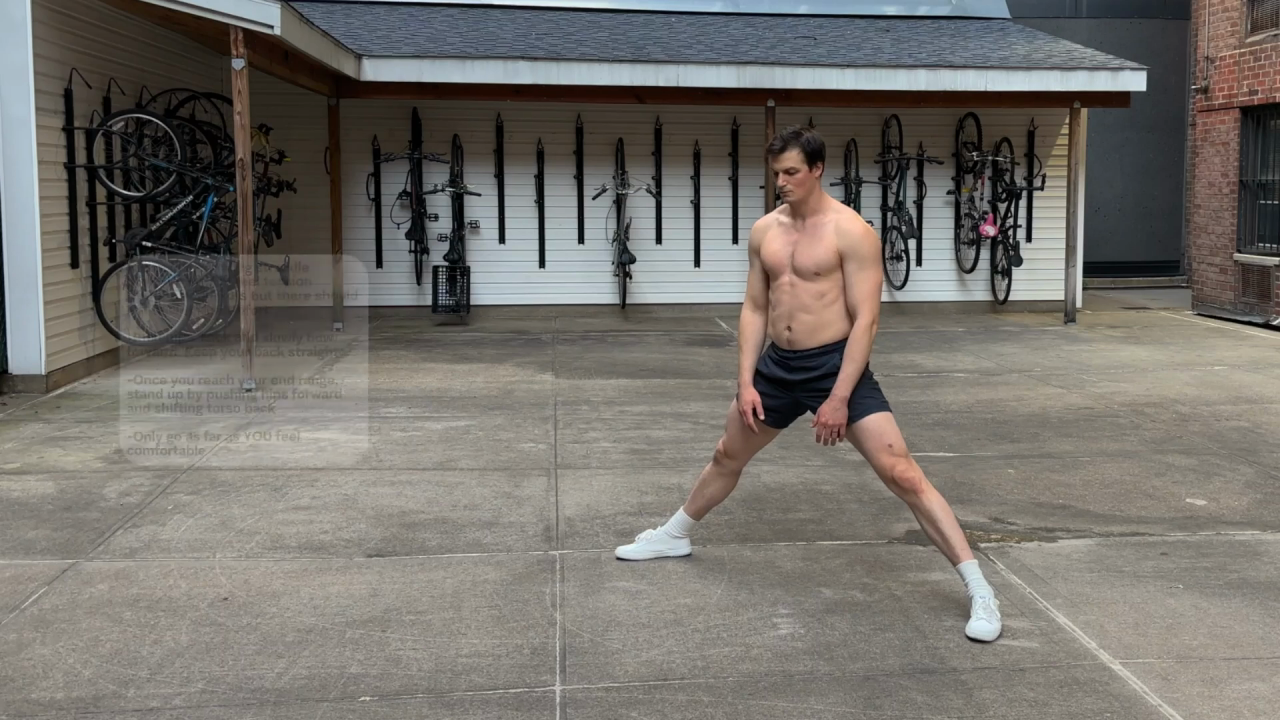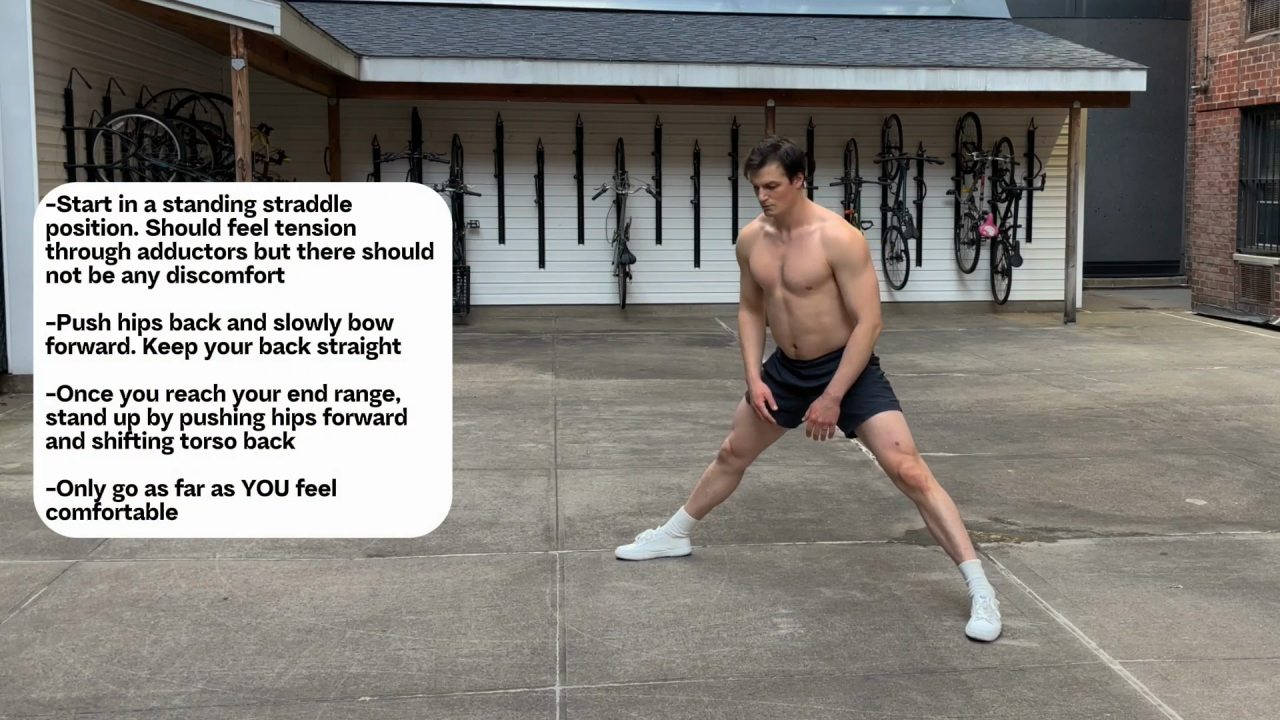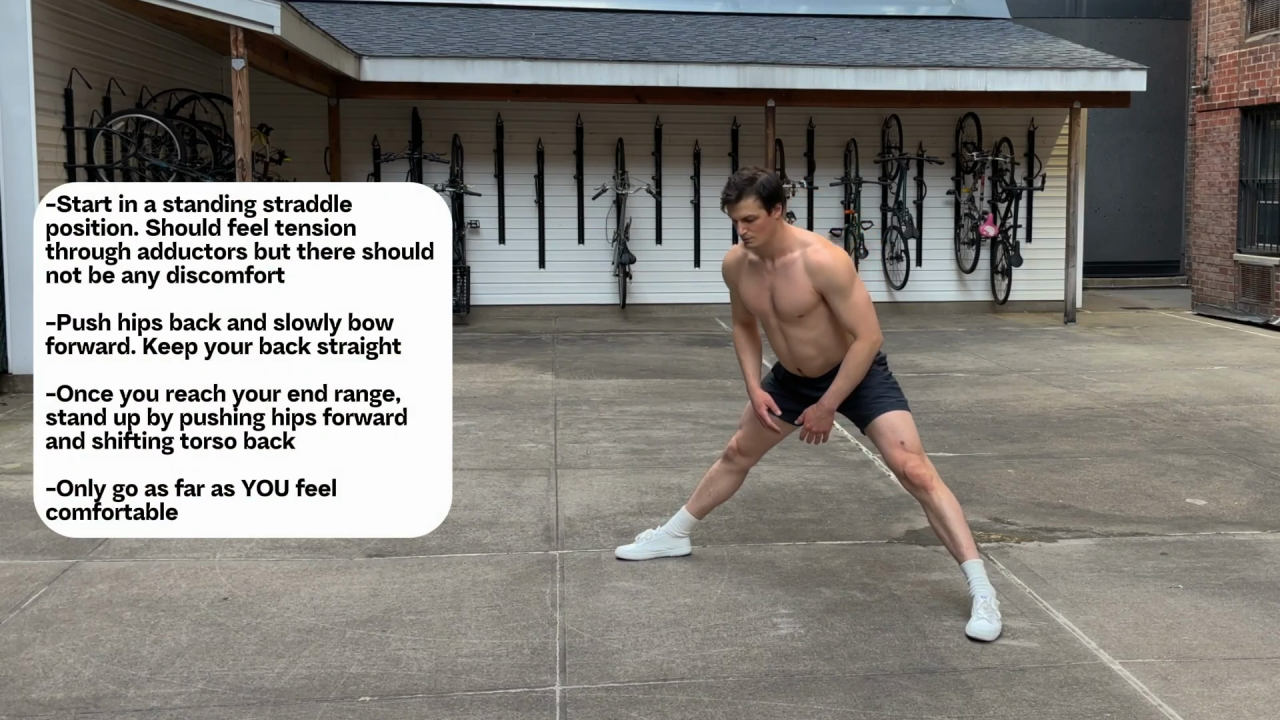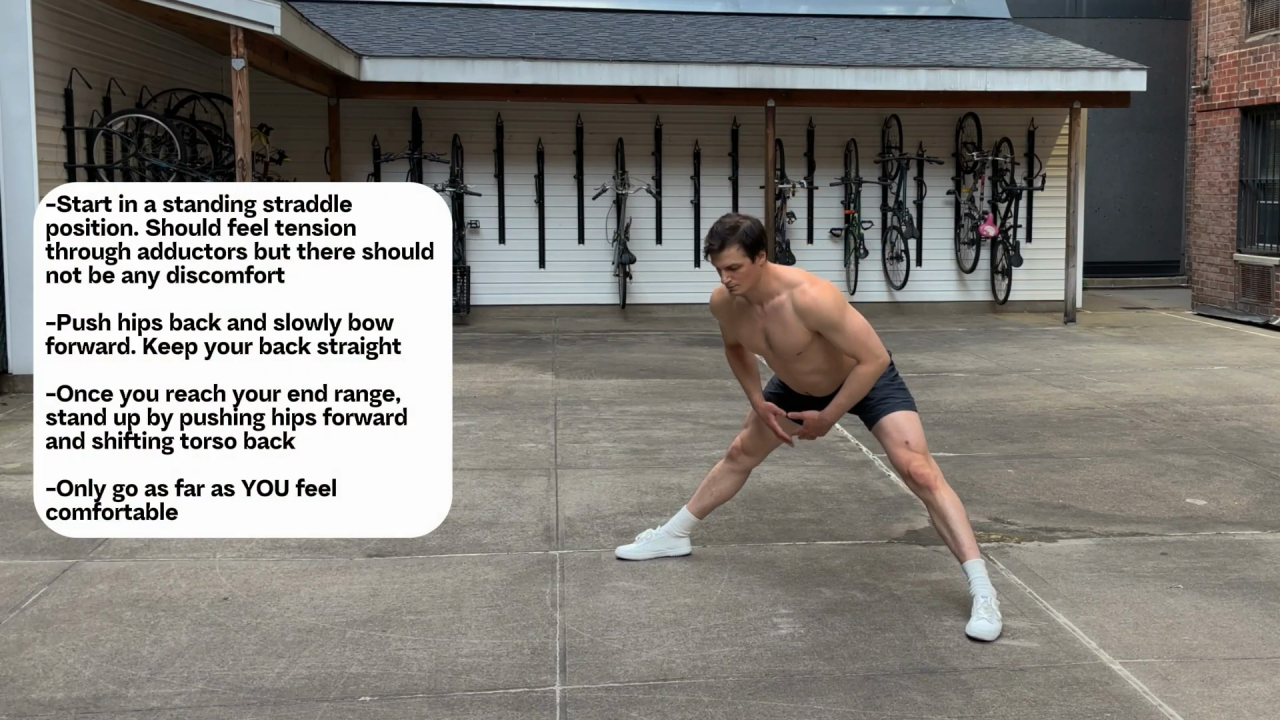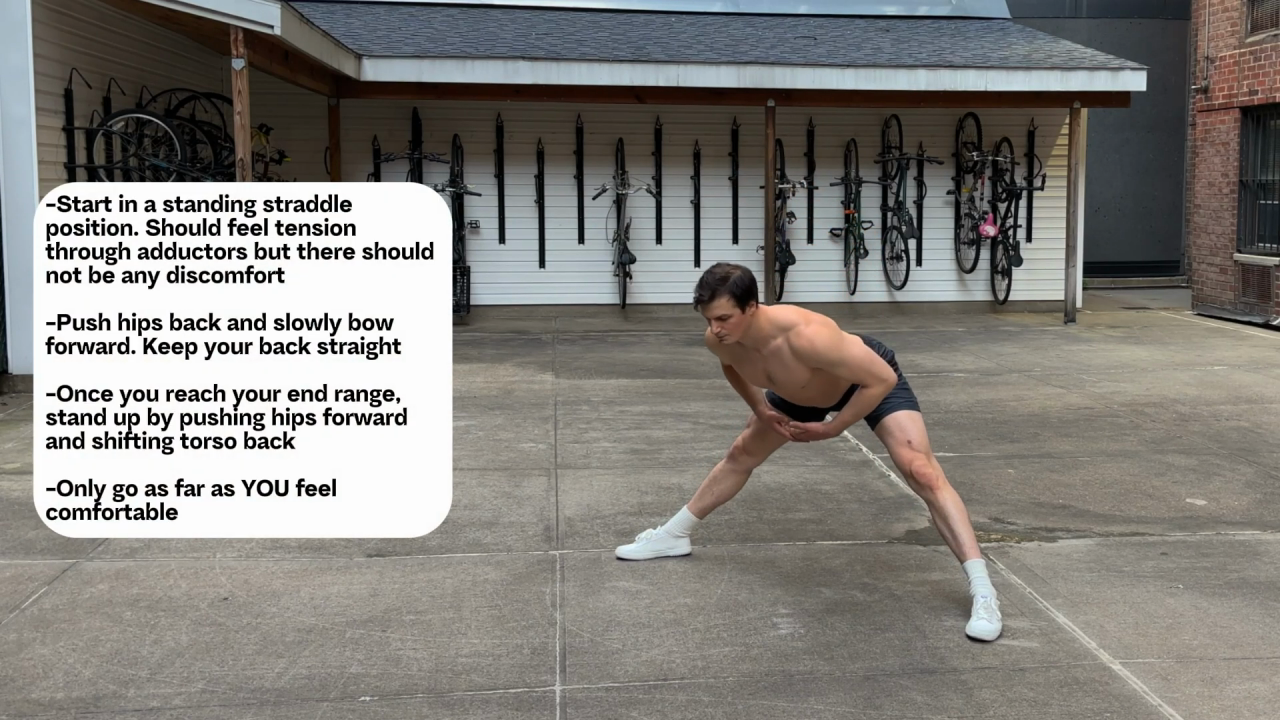
dt=1s
person 1, frame 1
left shoulder: (852, 231)
right shoulder: (764, 230)
left elbow: (866, 319)
right elbow: (754, 308)
left wrist: (839, 397)
right wrist: (746, 381)
left hip: (837, 365)
right hip: (777, 366)
left knee: (902, 473)
right knee: (727, 456)
left ankle: (978, 588)
right ankle: (674, 536)
person 1, frame 2
left shoulder: (839, 237)
right shoulder: (751, 238)
left elbow: (869, 322)
right elbow: (750, 309)
left wrist: (832, 398)
right wrist: (754, 378)
left hip: (849, 369)
right hip: (785, 370)
left knee: (909, 472)
right knee: (732, 454)
left ankle: (980, 589)
right ankle: (674, 535)
person 1, frame 3
left shoulder: (823, 260)
right shoulder: (735, 264)
left elbow: (869, 337)
right elbow: (744, 325)
left wrist: (827, 407)
right wrist: (754, 388)
left hip: (858, 375)
right hip: (791, 377)
left knee: (915, 471)
right knee: (737, 453)
left ankle: (982, 590)
right ankle: (674, 535)
person 1, frame 4
left shoulder: (810, 297)
right shoulder: (723, 302)
left elbow: (874, 358)
right elbow: (736, 348)
left wrist: (828, 418)
right wrist: (759, 403)
left hip: (869, 380)
right hip: (797, 385)
left knee: (919, 472)
right knee: (740, 455)
left ankle: (983, 591)
right ankle: (674, 535)
person 1, frame 5
left shoulder: (805, 336)
right shoulder: (719, 339)
left elbow: (883, 379)
left wrist: (832, 428)
right wrist: (761, 411)
left hip: (873, 380)
right hip: (802, 390)
left knee: (921, 472)
right knee: (740, 456)
left ankle: (982, 590)
right ankle: (674, 535)
